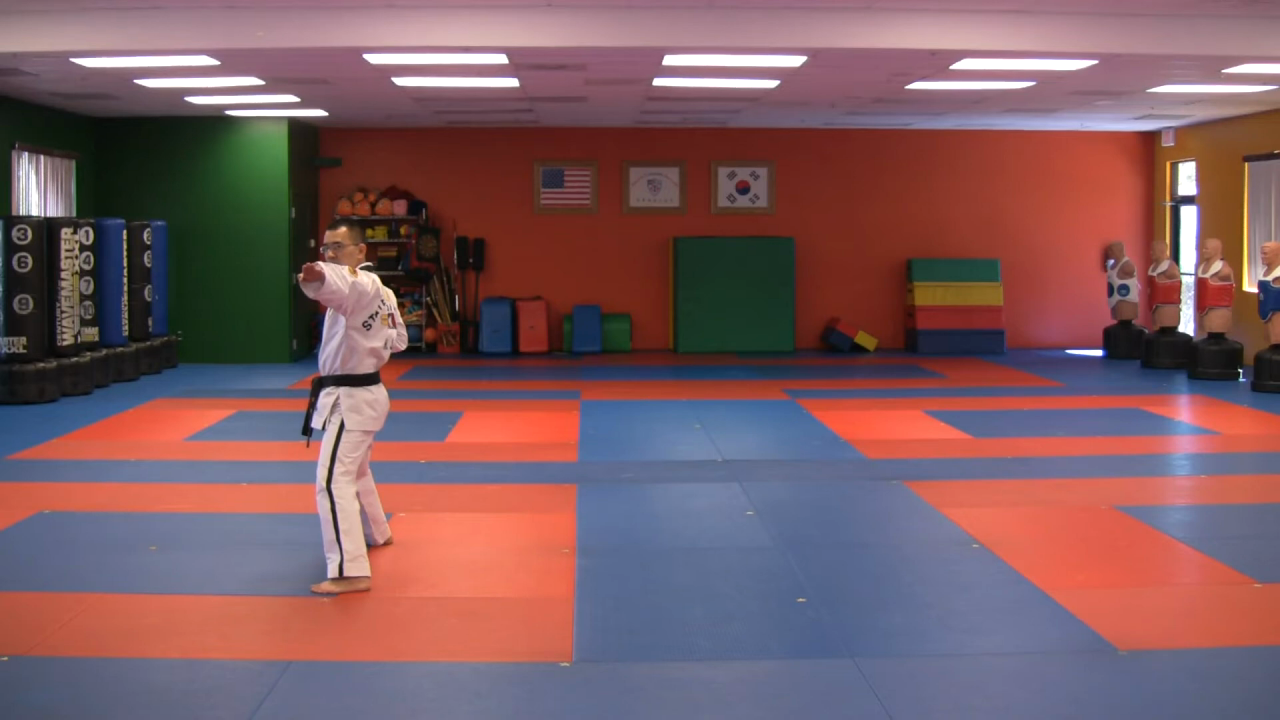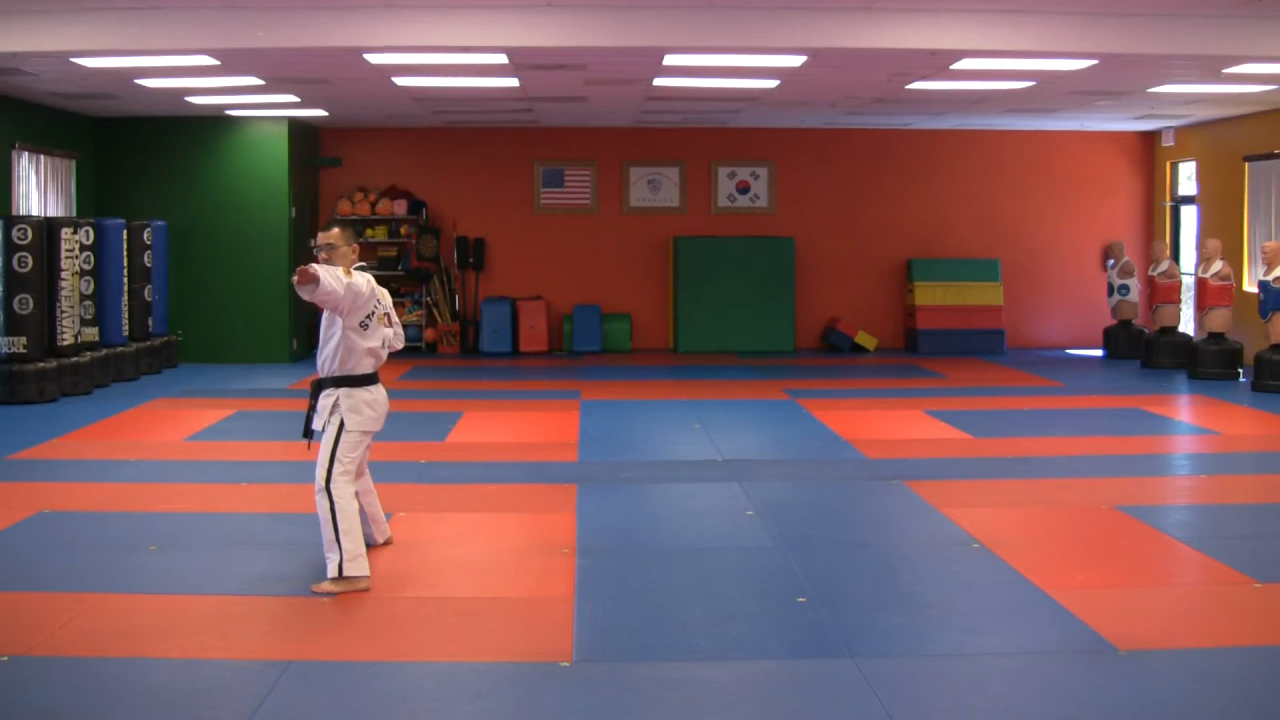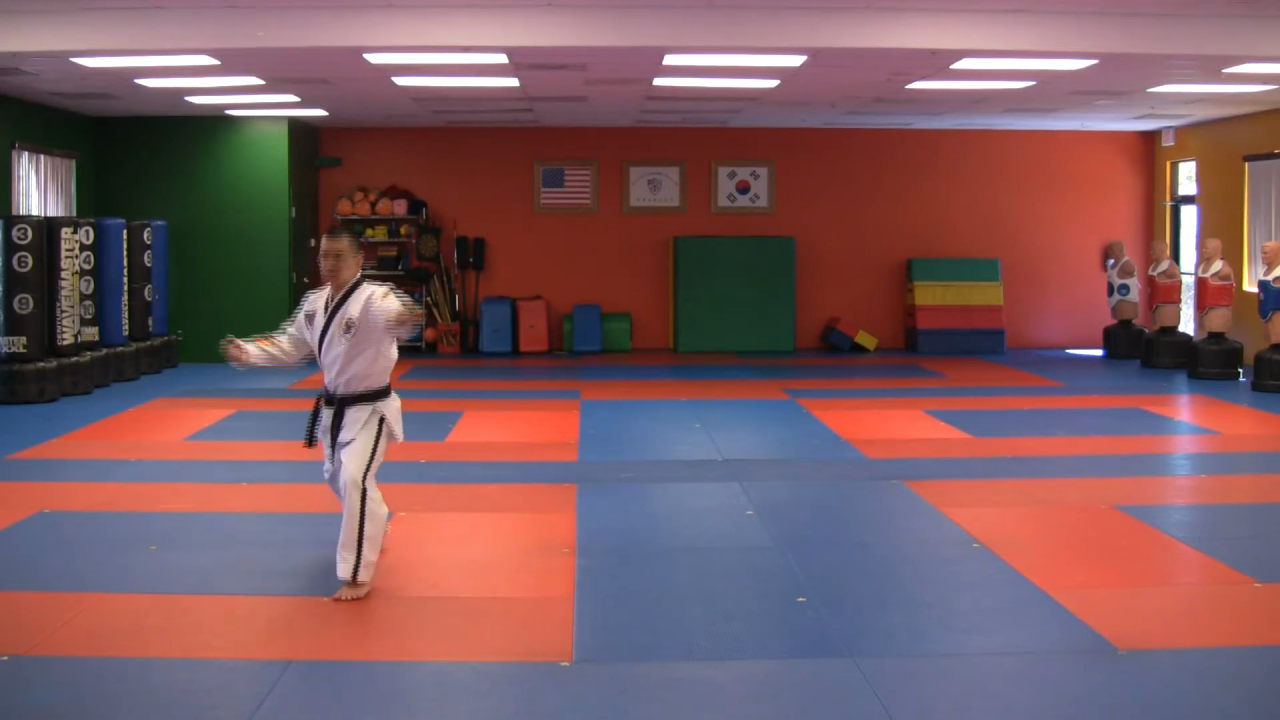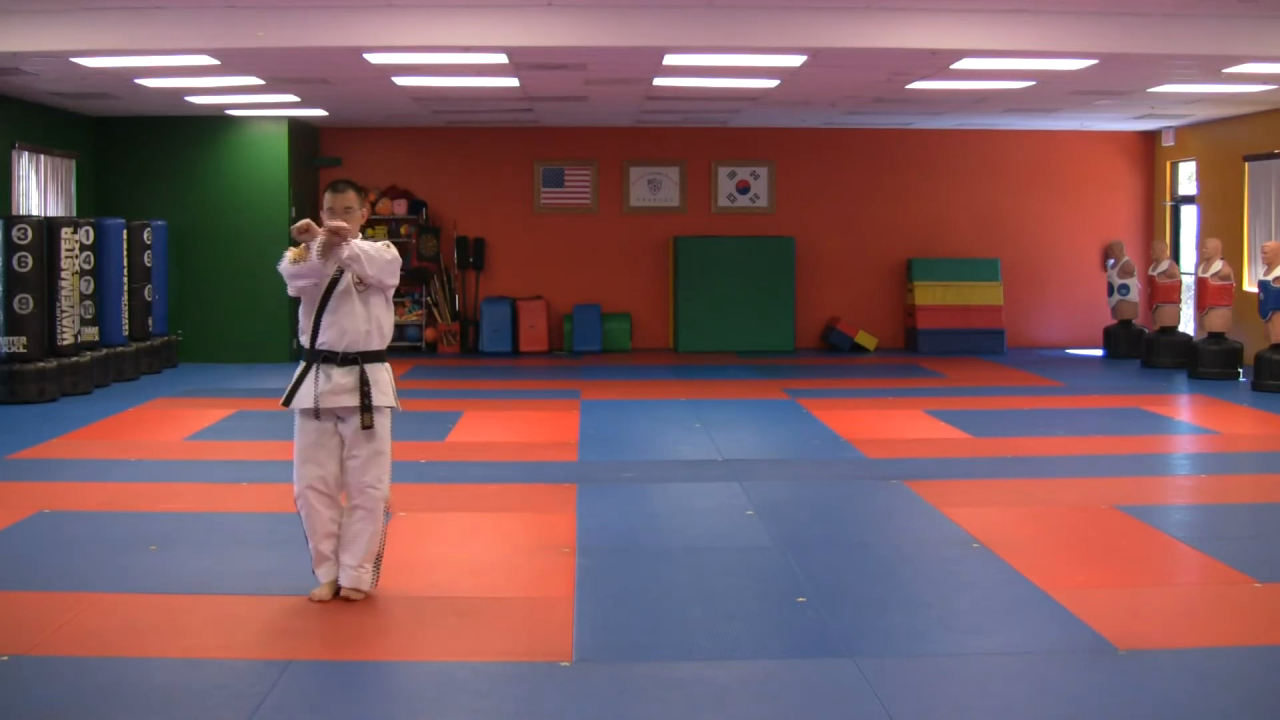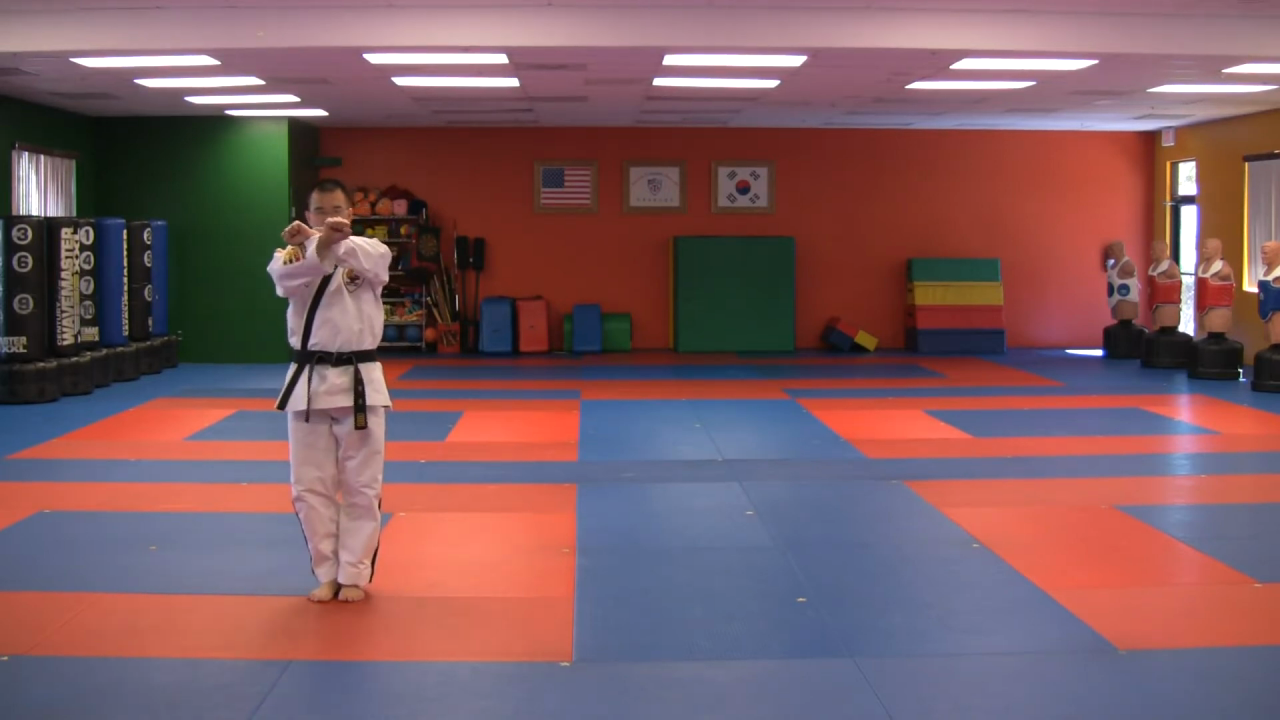
dt=1s
person 1, frame 1
left shoulder: (361, 284)
right shoulder: (379, 290)
left elbow: (339, 284)
right elbow: (397, 339)
left wrist: (319, 277)
right wrist: (366, 340)
left hip: (350, 397)
right hip: (363, 392)
left knee: (333, 480)
right knee: (354, 470)
left ankle: (350, 572)
right ankle: (376, 533)
person 1, frame 2
left shoulder: (357, 284)
right shoulder: (374, 290)
left elbow: (335, 284)
right elbow: (395, 338)
left wrist: (313, 278)
right wrist: (362, 338)
left hip: (349, 398)
right hip: (361, 393)
left knee: (332, 480)
right knee: (353, 470)
left ankle: (350, 571)
right ankle: (376, 533)
person 1, frame 3
left shoulder: (375, 297)
right shoulder: (314, 302)
left elbow: (395, 311)
right elbow: (291, 343)
left wrist: (403, 317)
right wrist: (246, 352)
left hip: (370, 411)
right hip: (335, 409)
left knee: (356, 480)
right knee: (338, 477)
left ankle: (356, 576)
right ankle: (372, 525)
person 1, frame 4
left shoulder: (382, 256)
right shoulder: (306, 255)
left elbow: (368, 262)
right elbow: (295, 273)
left wrist: (331, 242)
right wrist: (324, 246)
left hip: (366, 383)
right hip: (316, 381)
left knee: (369, 487)
right knee: (313, 485)
left ankle: (357, 575)
right ankle: (328, 573)
person 1, frame 5
left shoulder: (369, 254)
right shoulder: (295, 255)
left elbow: (368, 258)
right elbow: (286, 274)
left wrist: (327, 240)
right wrist: (319, 244)
left hip: (359, 381)
right hip: (309, 381)
left knee: (362, 485)
right knee: (311, 486)
left ankle: (353, 574)
right ankle: (328, 573)
